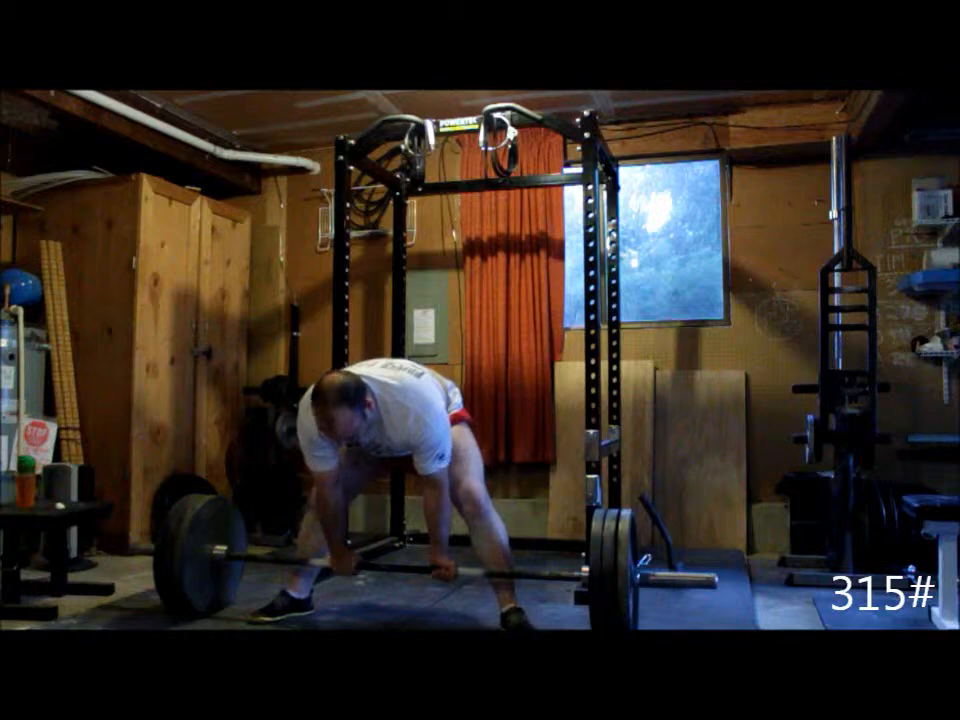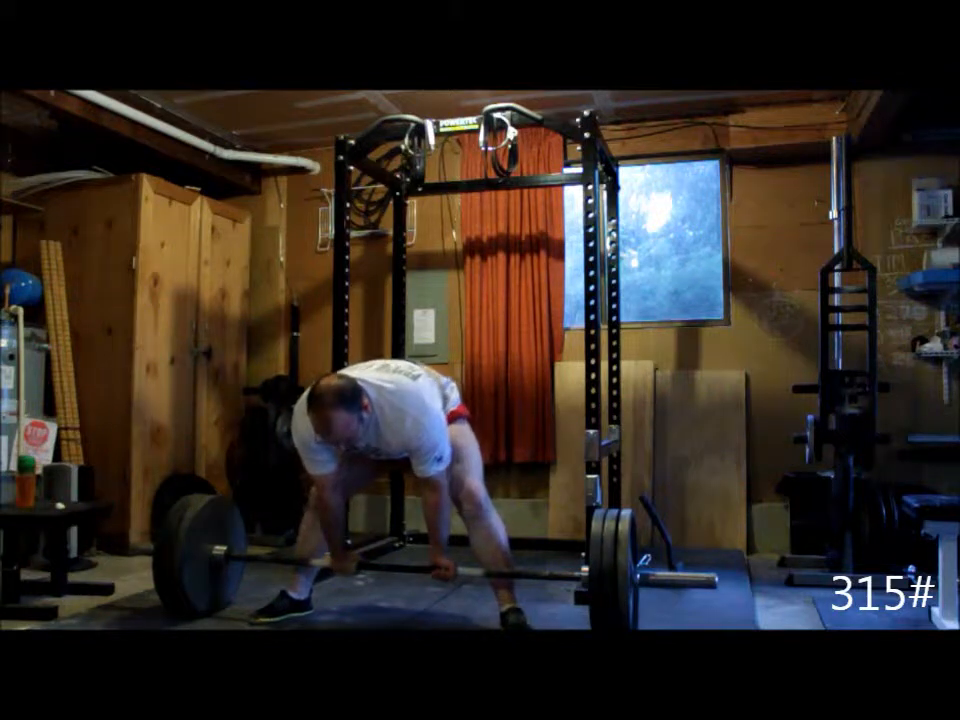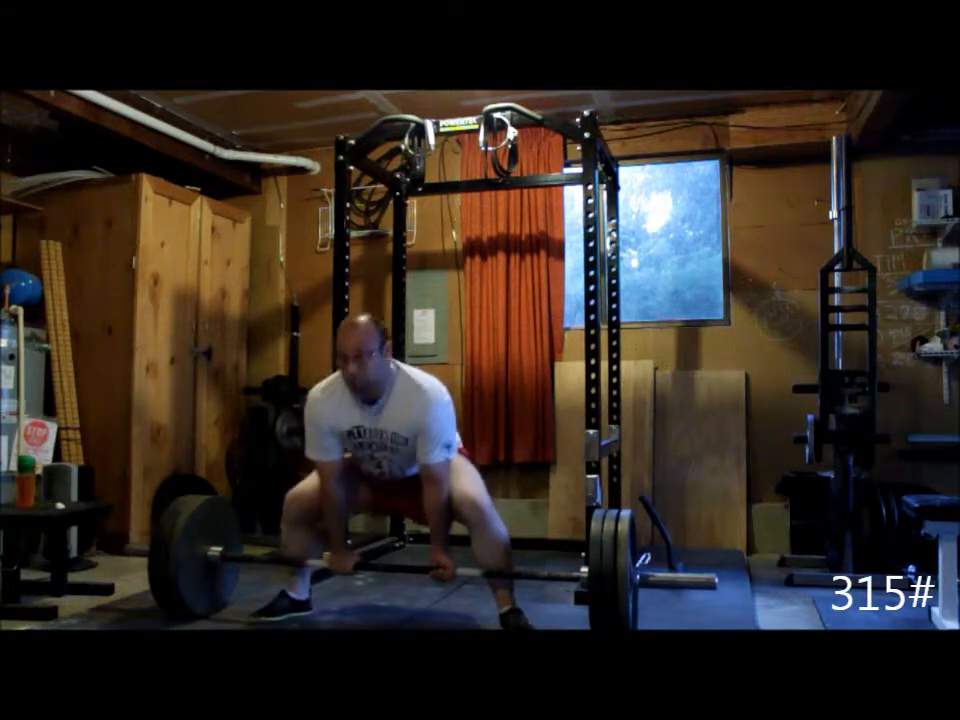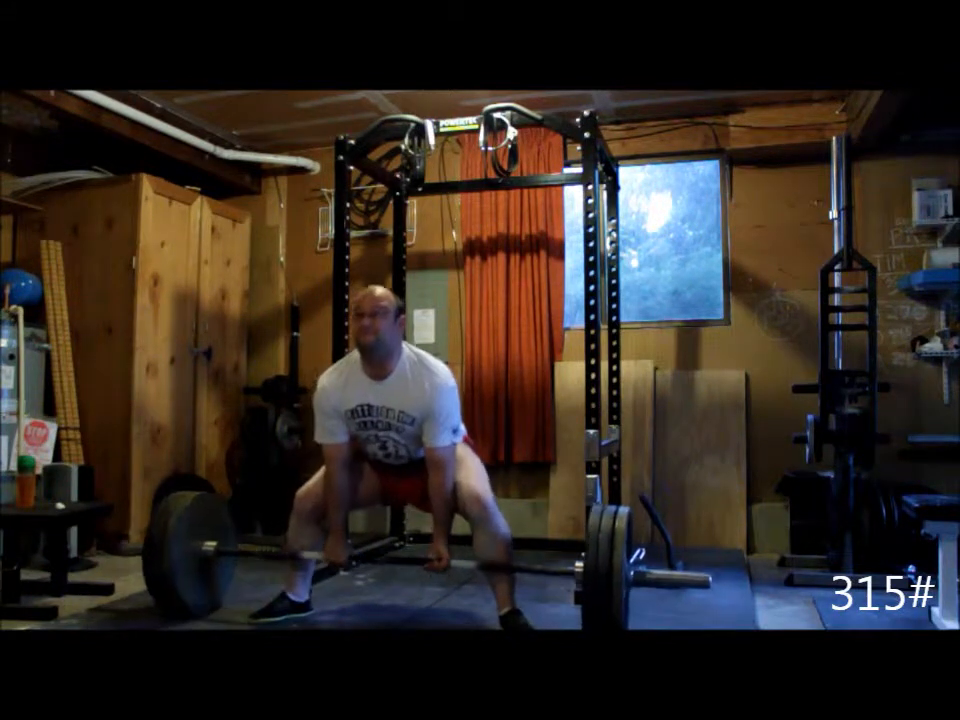
dt=0.5s
person 1, frame 1
left shoulder: (422, 411)
right shoulder: (310, 415)
left elbow: (435, 486)
right elbow: (329, 489)
left wrist: (439, 552)
right wrist: (338, 551)
left hip: (442, 413)
left knee: (473, 498)
right knee: (319, 497)
left ankle: (510, 608)
right ankle: (297, 593)
person 1, frame 2
left shoulder: (419, 415)
right shoulder: (306, 420)
left elbow: (434, 488)
right elbow: (328, 492)
left wrist: (438, 551)
right wrist: (338, 552)
left hip: (441, 409)
left knee: (473, 498)
right knee: (317, 498)
left ankle: (510, 608)
right ankle: (297, 594)
person 1, frame 3
left shoulder: (428, 397)
right shoulder: (321, 401)
left elbow: (434, 482)
right elbow: (333, 482)
left wrist: (439, 549)
right wrist: (338, 548)
left hip: (434, 467)
right hip: (369, 473)
left knee: (476, 506)
right knee: (296, 504)
left ankle: (509, 610)
right ankle: (297, 595)
person 1, frame 4
left shoulder: (434, 381)
right shoulder: (332, 385)
left elbow: (439, 466)
right elbow: (338, 465)
left wrist: (440, 538)
right wrist: (336, 535)
left hip: (438, 455)
right hip: (375, 461)
left knee: (480, 505)
right knee: (305, 503)
left ankle: (508, 611)
right ankle: (296, 597)
